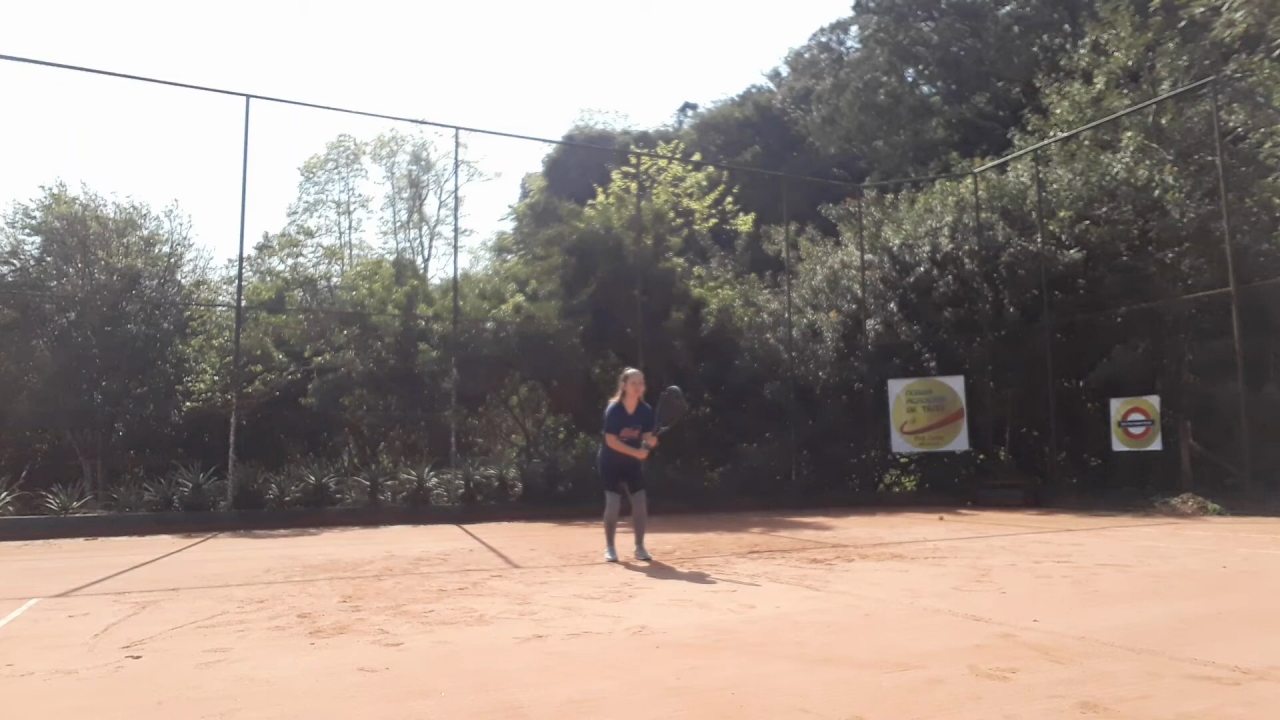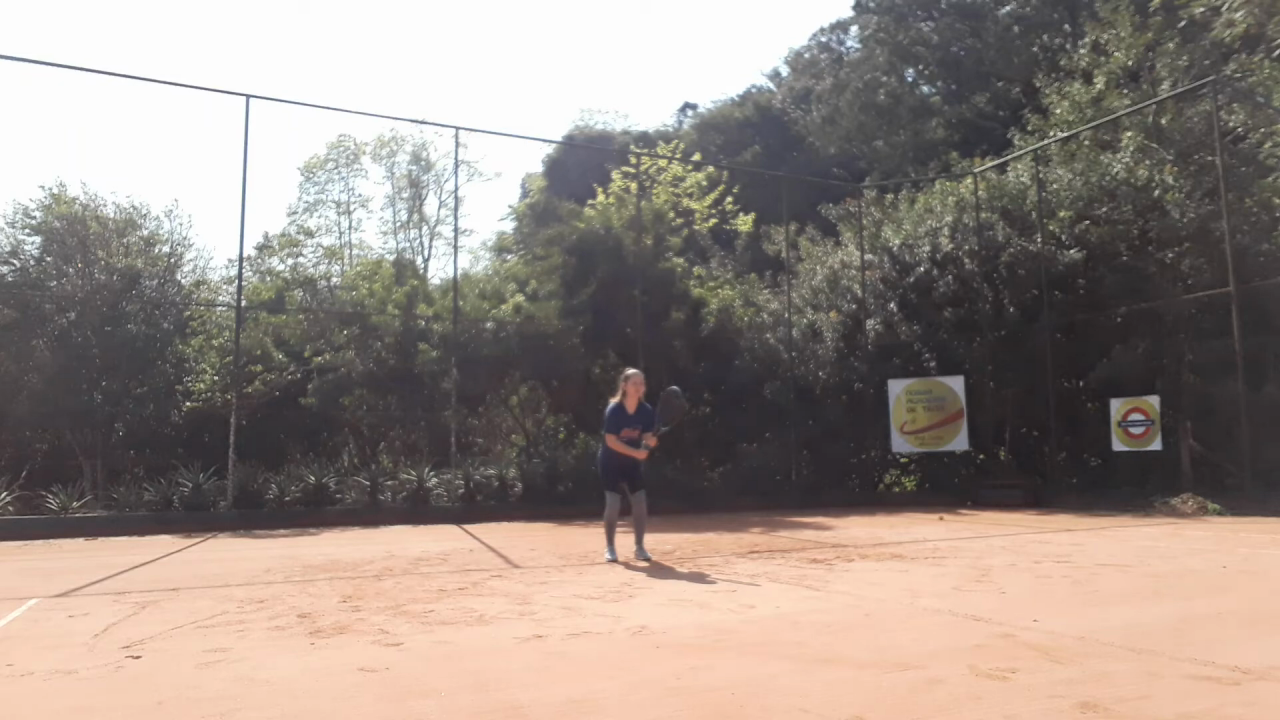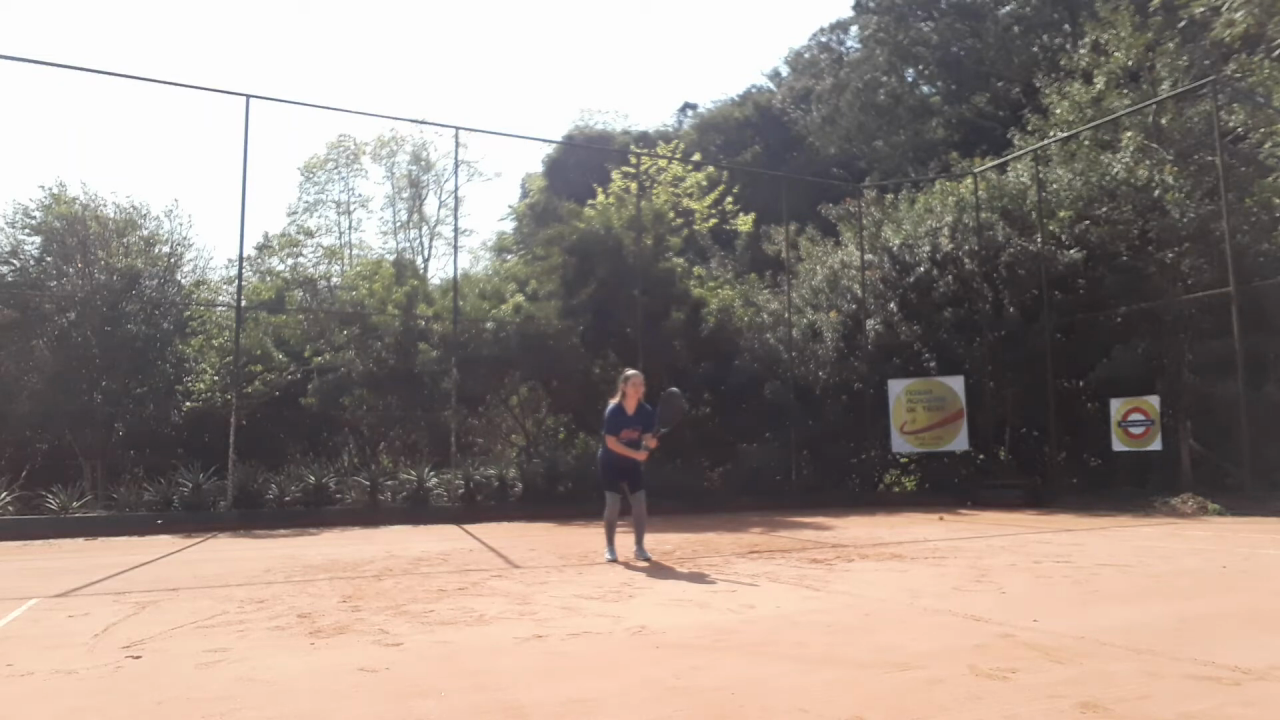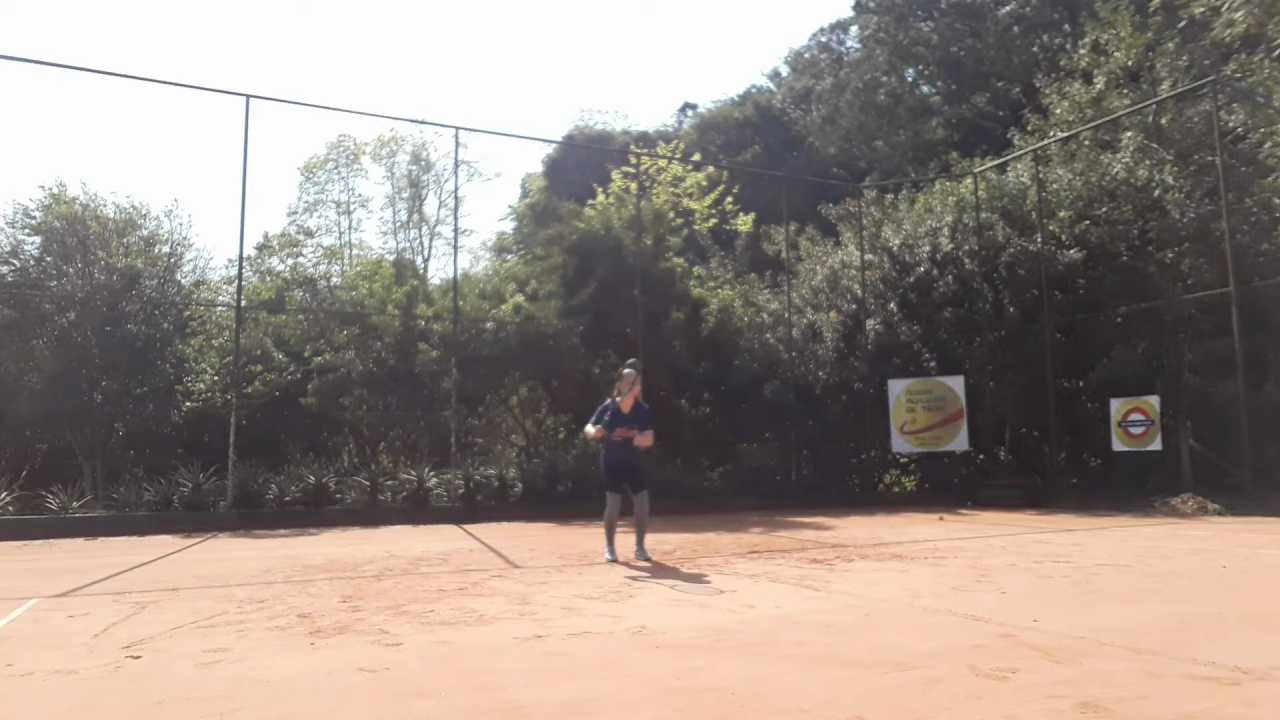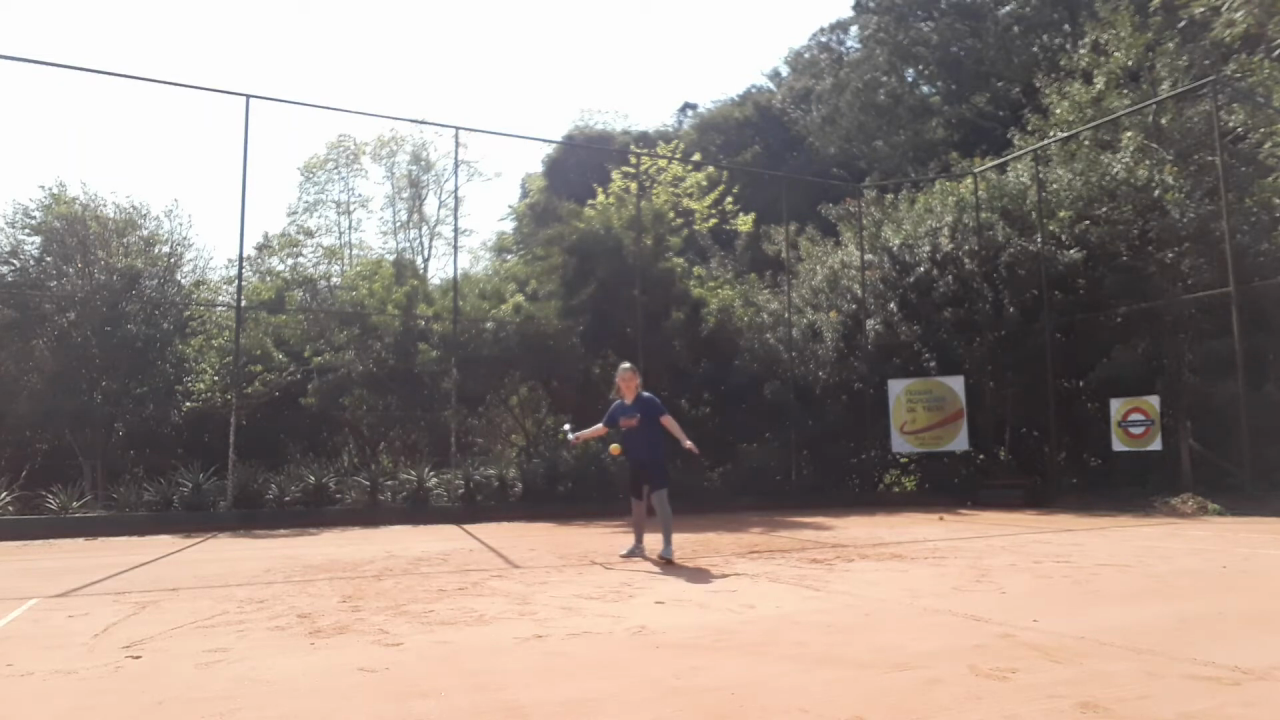
dt=1s
person 1, frame 1
left shoulder: (646, 411)
right shoulder: (613, 409)
left elbow: (647, 438)
right elbow: (611, 441)
left wrist: (650, 442)
right wrist: (636, 452)
left hip: (632, 463)
right hip: (611, 463)
left knee: (640, 503)
right knee: (613, 504)
left ankle: (639, 547)
right ankle: (610, 548)
person 1, frame 2
left shoulder: (647, 411)
right shoulder: (614, 410)
left elbow: (646, 438)
right elbow: (611, 441)
left wrist: (650, 443)
right wrist: (635, 452)
left hip: (633, 464)
right hip: (611, 463)
left knee: (640, 503)
right knee: (613, 504)
left ankle: (639, 547)
right ankle: (610, 548)
person 1, frame 3
left shoulder: (646, 412)
right shoulder: (613, 411)
left elbow: (647, 439)
right elbow: (611, 442)
left wrist: (650, 443)
right wrist: (635, 453)
left hip: (633, 464)
right hip: (611, 463)
left knee: (640, 504)
right knee: (613, 505)
left ankle: (639, 547)
right ankle: (610, 548)
person 1, frame 4
left shoulder: (643, 410)
right shoulder: (608, 408)
left elbow: (649, 439)
right elbow: (589, 429)
left wrist: (642, 440)
right wrist: (594, 432)
left hip: (634, 463)
right hip: (612, 463)
left knee: (642, 504)
right knee: (613, 505)
left ankle: (640, 547)
right ankle: (610, 548)
person 1, frame 5
left shoulder: (648, 400)
right shoulder: (617, 407)
left elbow: (668, 420)
right elbow: (603, 427)
left wrist: (684, 440)
right wrist: (581, 435)
left hip: (655, 459)
right hip: (635, 462)
left knee: (660, 500)
right knee: (637, 504)
left ankle: (668, 547)
right ankle: (638, 544)
